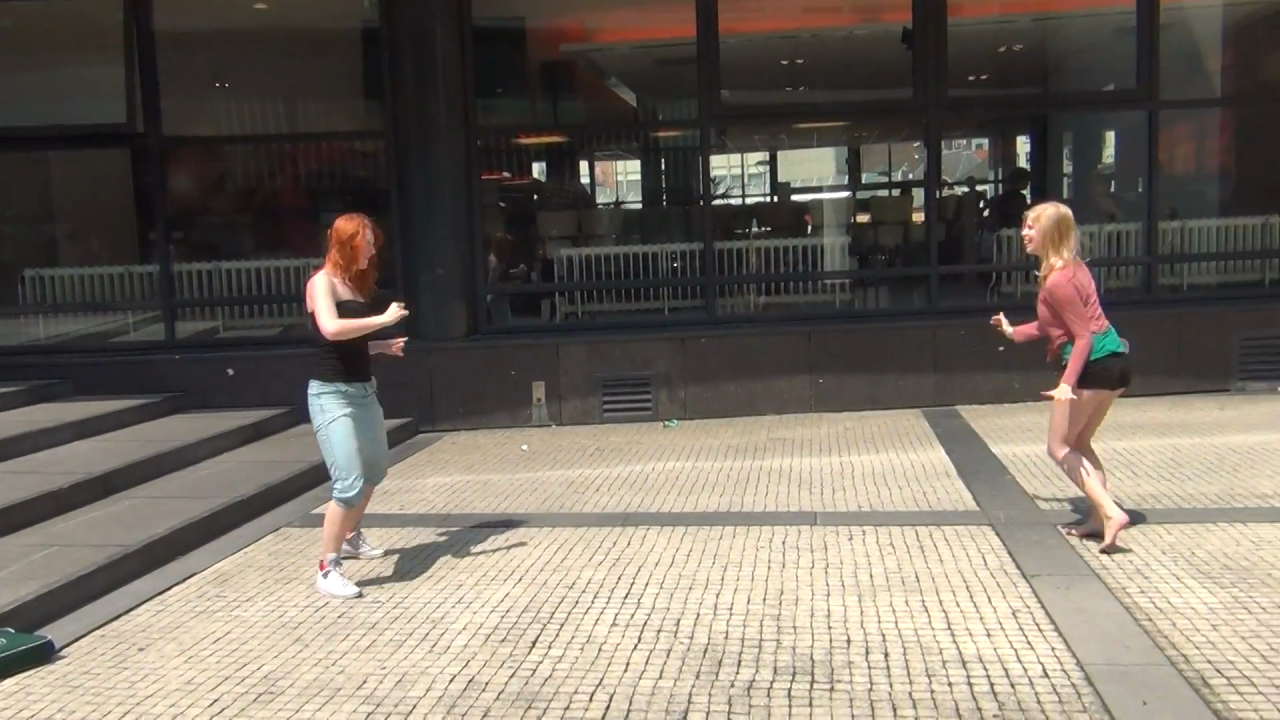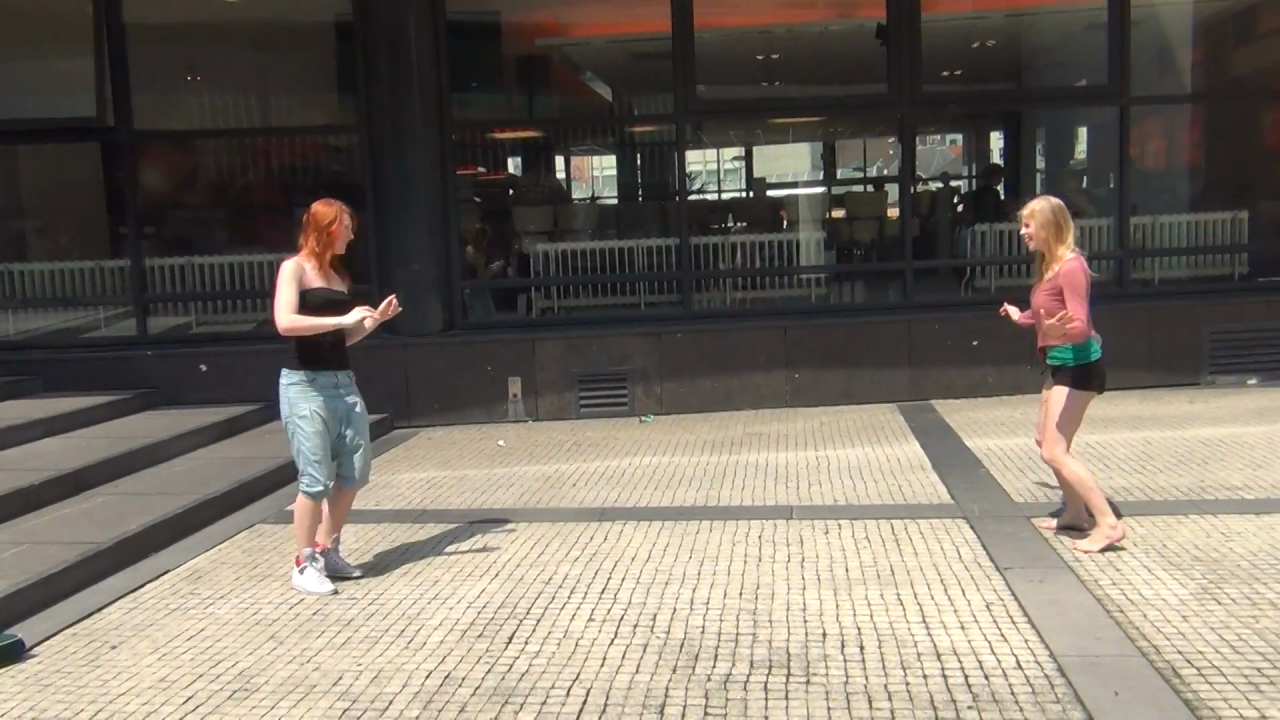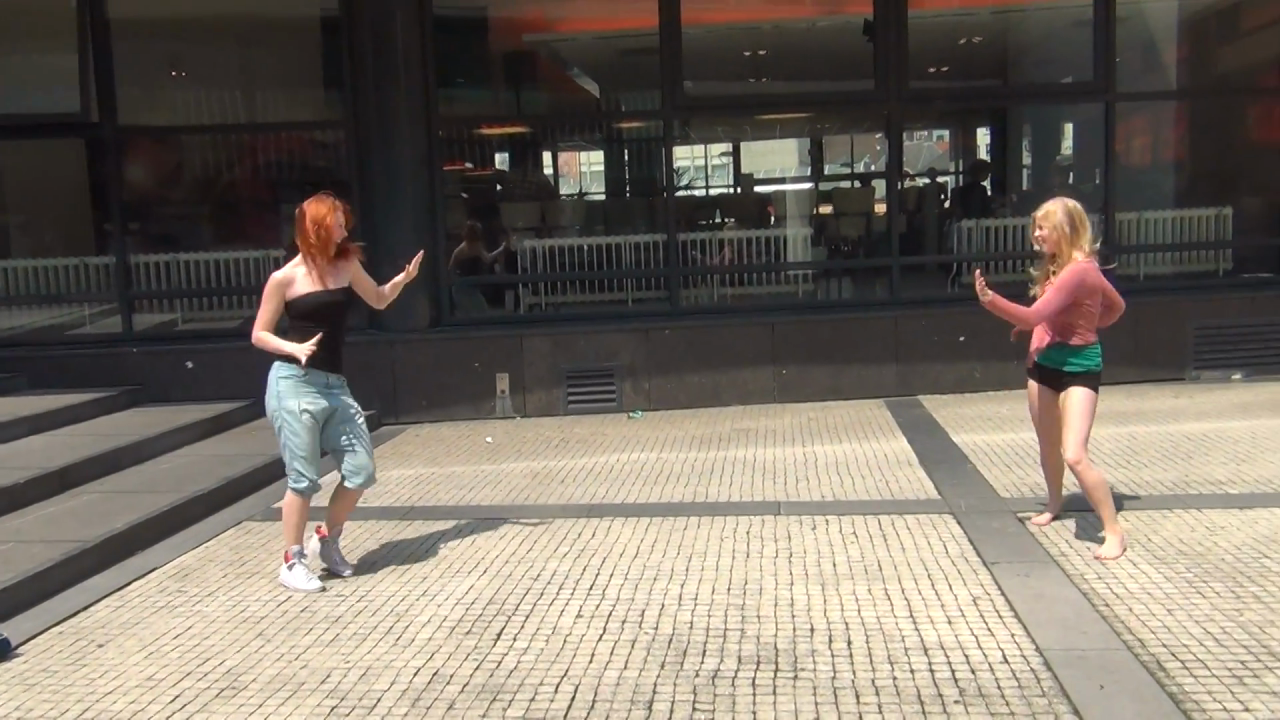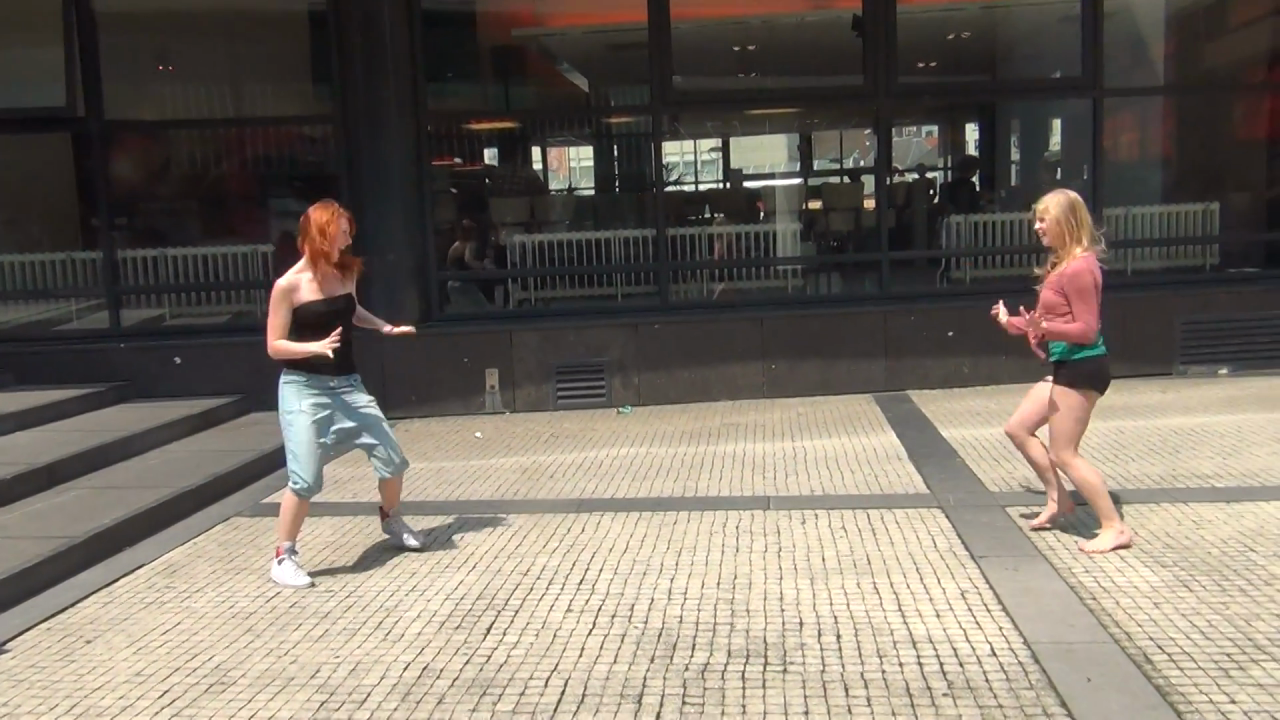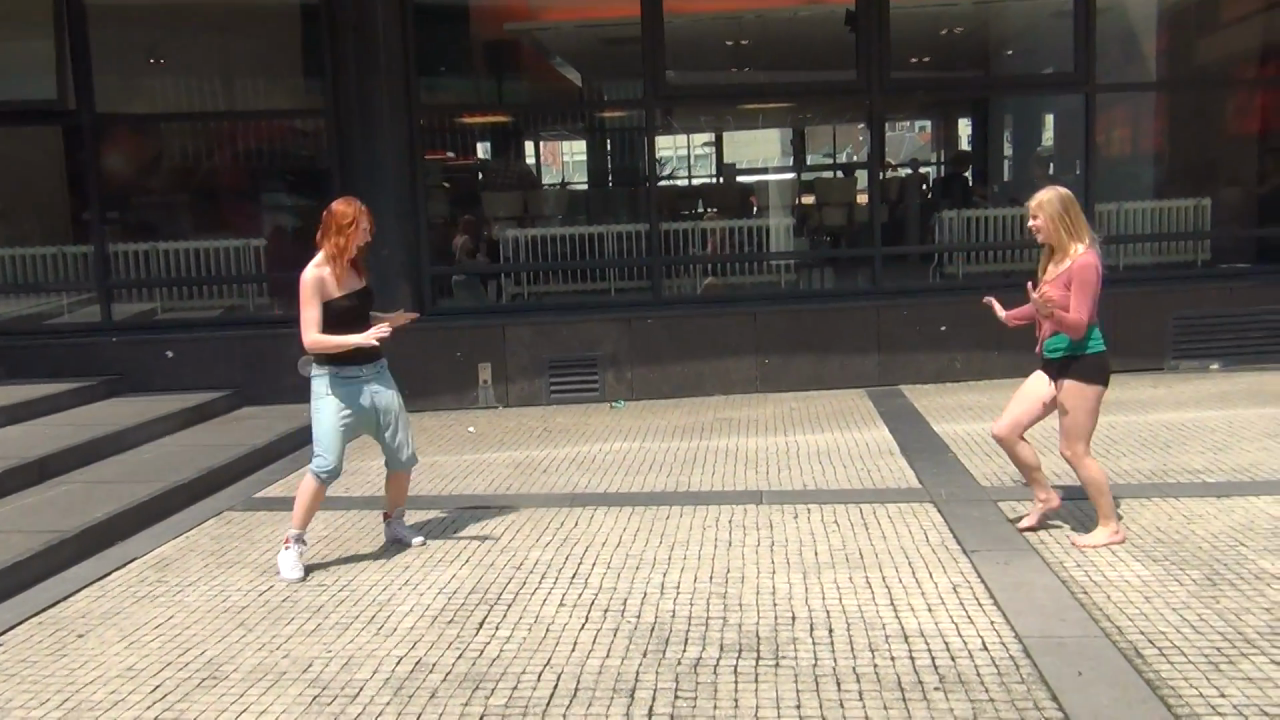
dt=0.2s
person 1, frame 1
left shoulder: (355, 284)
right shoulder: (322, 282)
right elbow: (331, 330)
left wrist: (382, 346)
right wrist: (383, 319)
left hip: (363, 393)
right hip: (331, 396)
left knee: (373, 472)
right knee: (349, 484)
left ankle: (350, 538)
right ankle: (328, 569)
person 1, frame 2
left shoulder: (337, 274)
right shoulder: (293, 268)
right elbow: (285, 323)
left wrist: (373, 319)
right wrist: (343, 319)
left hip: (343, 384)
right hip: (304, 386)
left knee: (352, 475)
right knee: (316, 480)
left ankle: (327, 550)
right ankle: (304, 564)
person 1, frame 3
left shoulder: (347, 262)
right shoulder: (284, 278)
left elbow: (379, 299)
right elbow: (259, 334)
left wrist: (404, 278)
right wrist: (294, 349)
left hip: (334, 385)
right hip: (295, 384)
left knee: (361, 471)
right knee: (303, 478)
left ankle: (328, 539)
right ankle: (292, 562)
person 1, frame 4
left shoulder: (346, 272)
right shoulder: (288, 285)
right elbow: (274, 346)
left wrist: (385, 327)
right wrist: (315, 348)
left hip: (348, 386)
right hip: (304, 390)
left knee: (392, 461)
right knee: (304, 479)
left ankle: (391, 520)
right ankle: (283, 558)
person 1, frame 5
left shoulder: (355, 267)
right shoulder: (314, 276)
right elbow: (311, 340)
left wrist: (386, 320)
right wrist: (360, 338)
left hip: (376, 375)
right hip: (333, 381)
left knee: (401, 456)
right knee: (325, 464)
left ankle: (394, 523)
right ankle: (292, 545)
person 2, frame 1
left shoulder: (1057, 280)
right shoulder: (1071, 268)
left elbow: (1083, 336)
right elbow: (1050, 326)
left wrist: (1067, 384)
right wrist: (1015, 332)
left hip: (1094, 366)
right hip: (1111, 359)
left knee: (1060, 448)
right knee: (1077, 443)
left ankle: (1110, 513)
right ankle: (1100, 518)
person 2, frame 2
left shoulder: (1070, 268)
right shoulder: (1051, 266)
left elbow: (1079, 327)
left wrist: (1056, 329)
right wrist: (1022, 318)
left hip: (1076, 367)
right hip: (1061, 365)
left knee: (1053, 452)
right knee: (1045, 440)
left ankle: (1107, 524)
right ankle: (1075, 512)
person 2, frame 3
left shoulder: (1079, 271)
right shoulder: (1065, 267)
left elbow: (1035, 316)
right elbow: (1116, 307)
left wrist: (990, 301)
left hip: (1078, 370)
right hip: (1045, 365)
left knee: (1075, 456)
right knee: (1048, 444)
left ankle: (1113, 532)
right ankle: (1055, 503)
person 2, frame 4
left shoulder: (1078, 267)
right shoulder: (1065, 264)
left elbow: (1087, 330)
left wrist: (1043, 327)
right wrist: (1014, 324)
left hip: (1082, 367)
right hip: (1065, 365)
left knee: (1062, 454)
right knee: (1016, 429)
left ankle: (1115, 528)
right ankle: (1057, 499)
person 2, frame 5
left shoulder: (1083, 262)
right shoulder: (1053, 259)
left elbow: (1078, 324)
left wrist: (1050, 313)
right wrist: (1008, 316)
left hip: (1082, 363)
right hip: (1053, 364)
left knee: (1075, 450)
right knee: (1003, 431)
left ankle: (1110, 526)
right ankle: (1044, 496)
